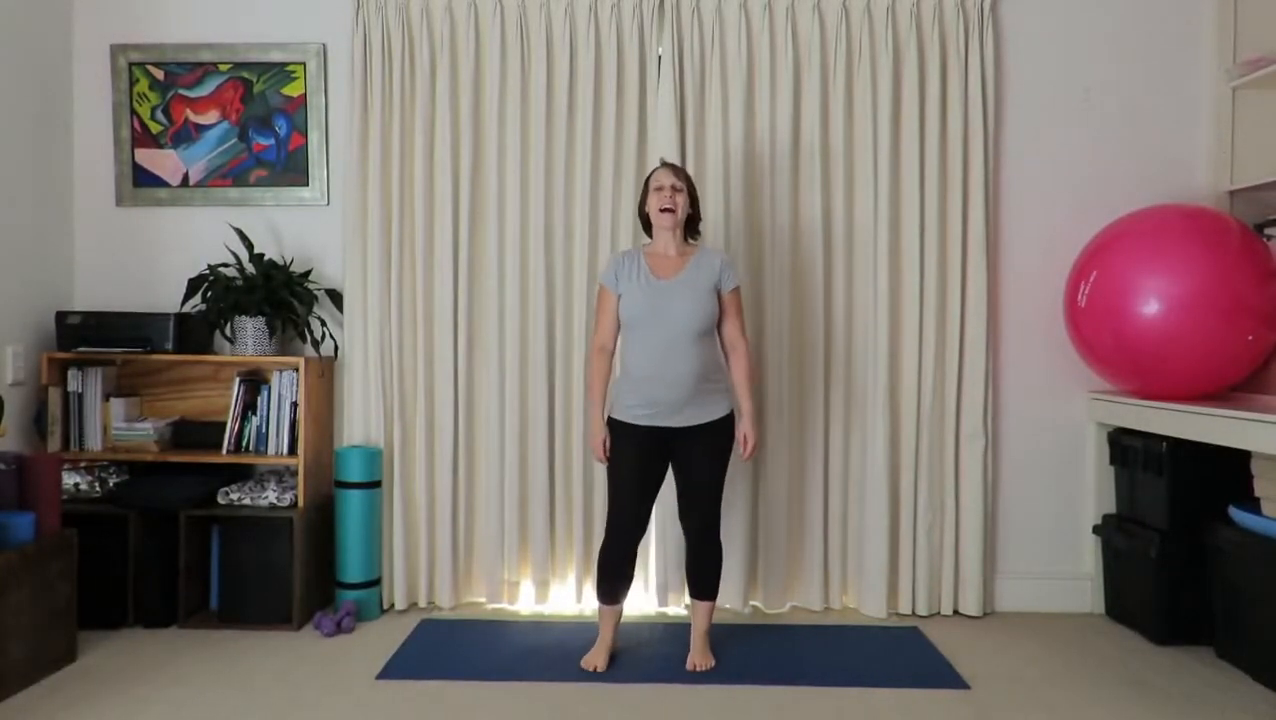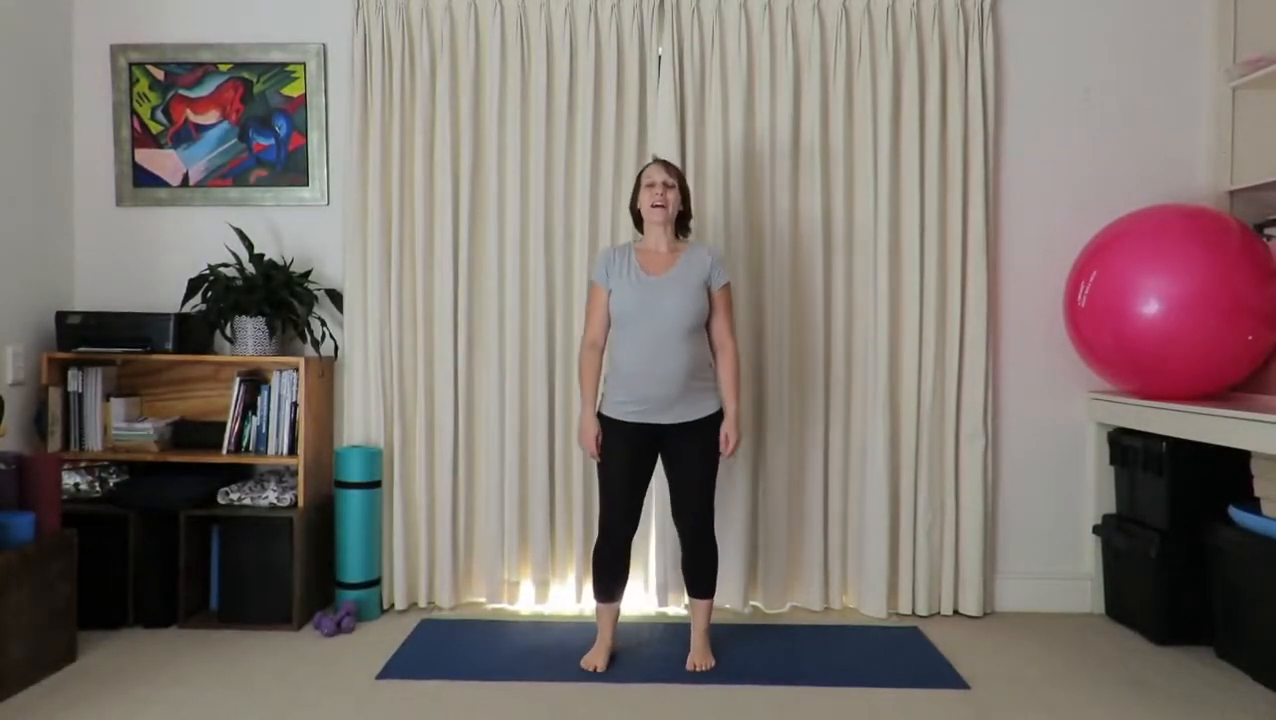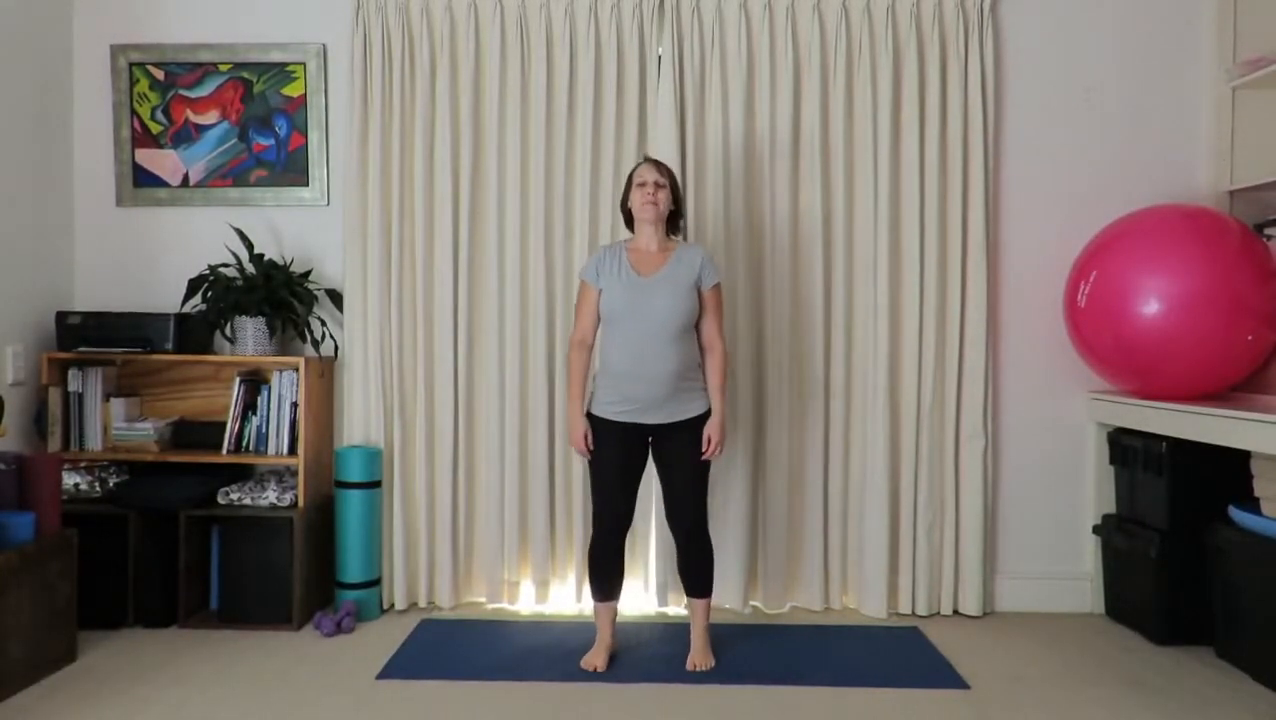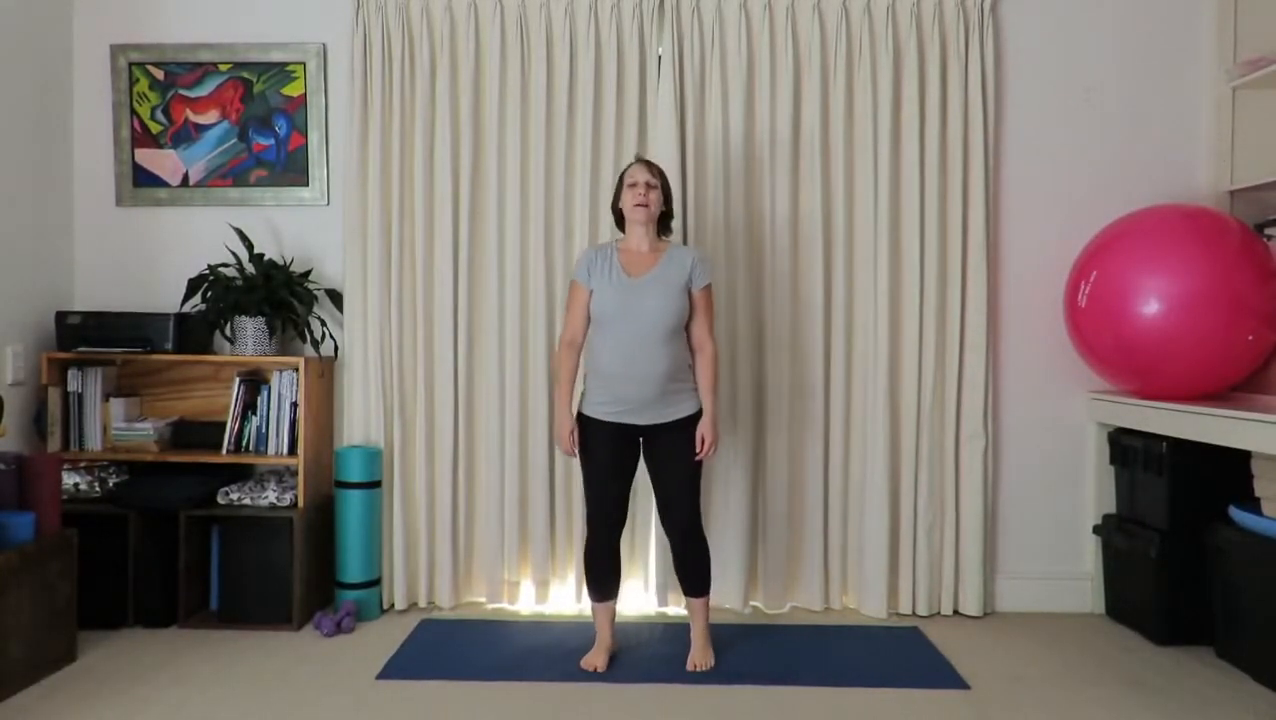
dt=0.1s
person 1, frame 1
left shoulder: (716, 266)
right shoulder: (621, 266)
left elbow: (735, 345)
right elbow: (601, 347)
left wrist: (746, 413)
right wrist: (595, 418)
left hip: (704, 422)
right hip: (633, 422)
left knee: (701, 528)
right knee: (623, 529)
left ankle: (700, 637)
right ankle: (605, 636)
person 1, frame 2
left shoulder: (706, 263)
right shoulder: (611, 262)
left elbow: (723, 343)
right elbow: (592, 342)
left wrist: (732, 413)
right wrist: (587, 413)
left hip: (693, 419)
right hip: (623, 418)
left knee: (695, 525)
right knee: (615, 526)
left ankle: (700, 636)
right ankle: (604, 637)
person 1, frame 3
left shoulder: (697, 262)
right shoulder: (602, 261)
left elbow: (712, 344)
right elbow: (581, 341)
left wrist: (718, 413)
right wrist: (576, 410)
left hip: (683, 417)
right hip: (613, 418)
left knee: (689, 524)
right knee: (608, 527)
left ankle: (700, 636)
right ankle: (604, 637)
person 1, frame 4
left shoulder: (688, 263)
right shoulder: (593, 261)
left elbow: (702, 345)
right elbow: (571, 341)
left wrist: (709, 413)
right wrist: (563, 409)
left hip: (674, 418)
right hip: (604, 419)
left knee: (683, 524)
right knee: (603, 527)
left ankle: (700, 633)
right ankle: (603, 638)
